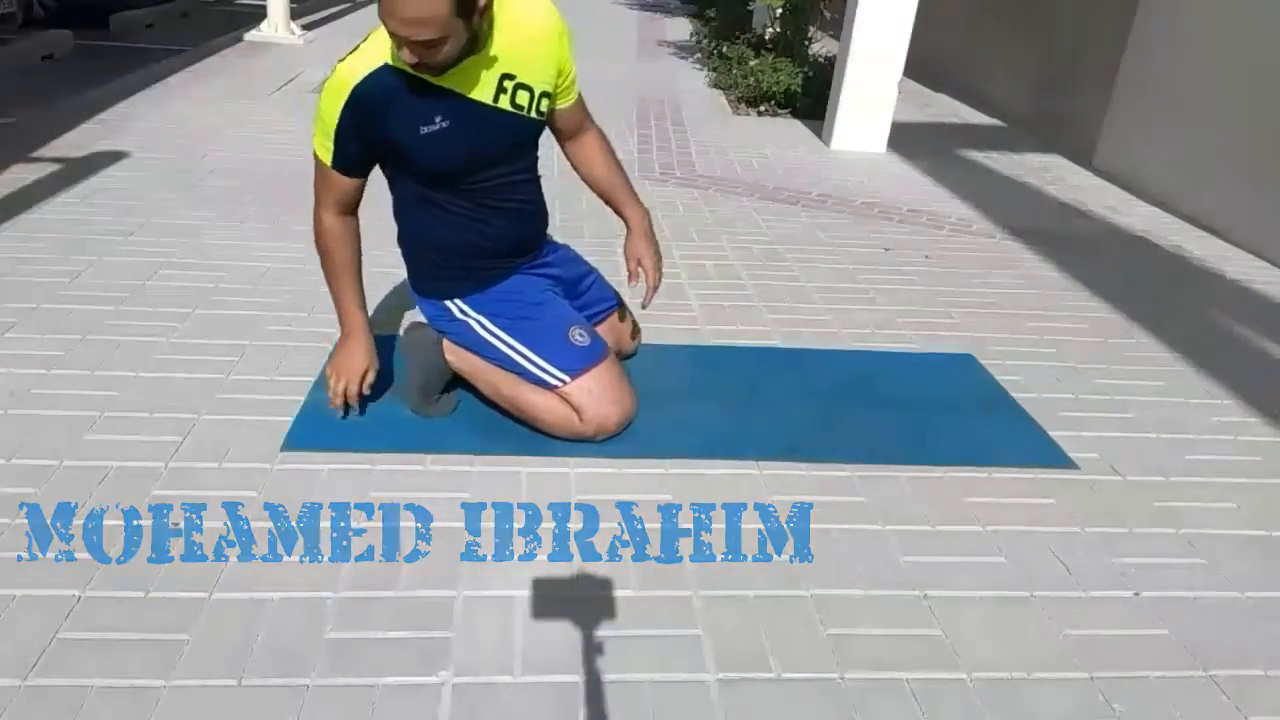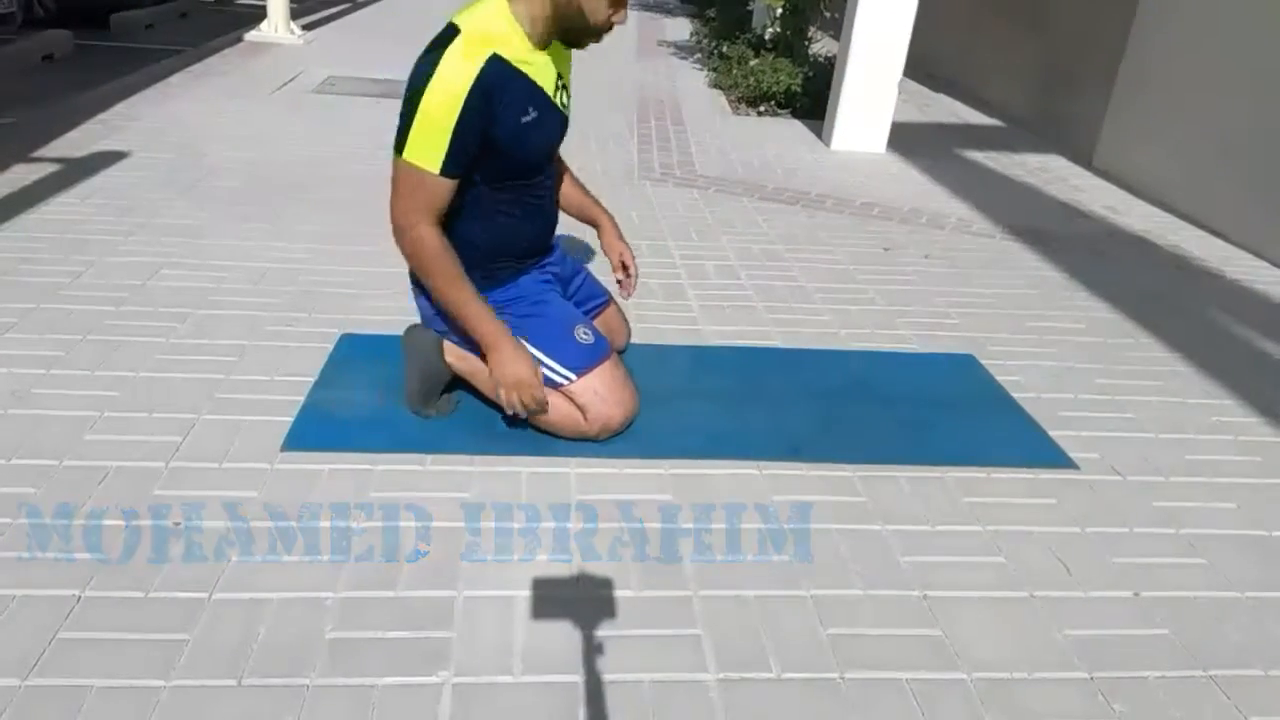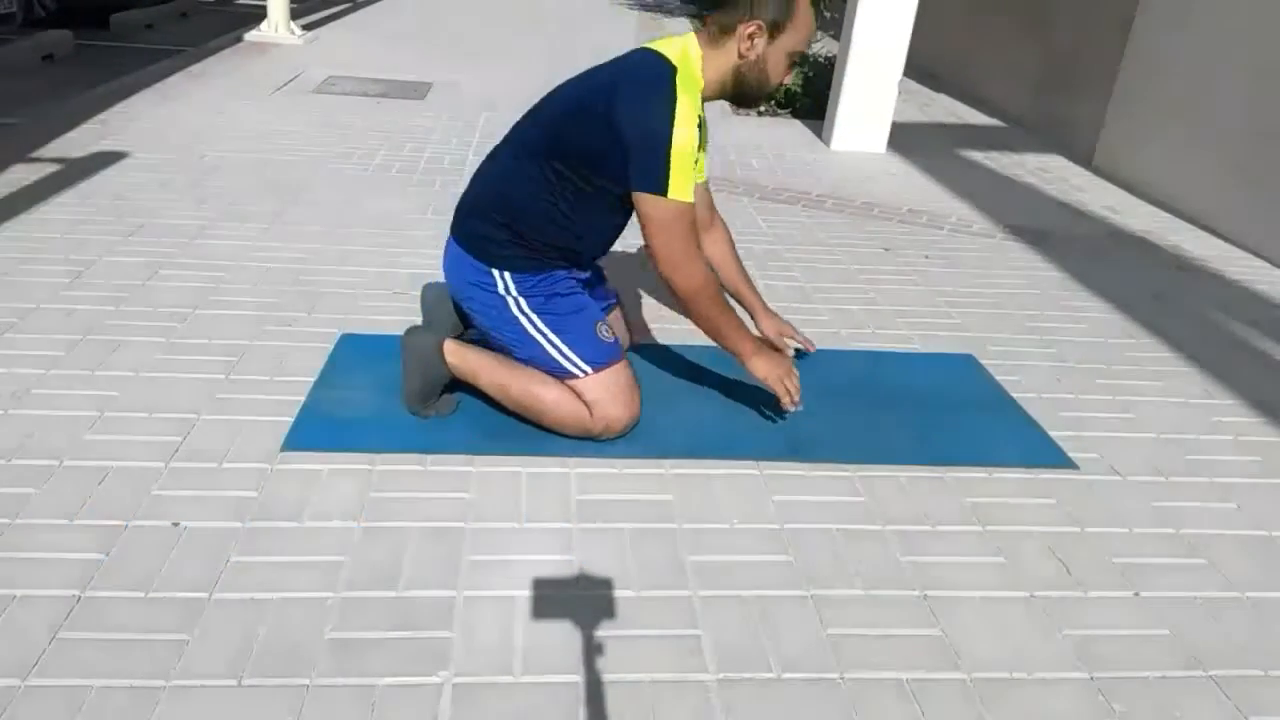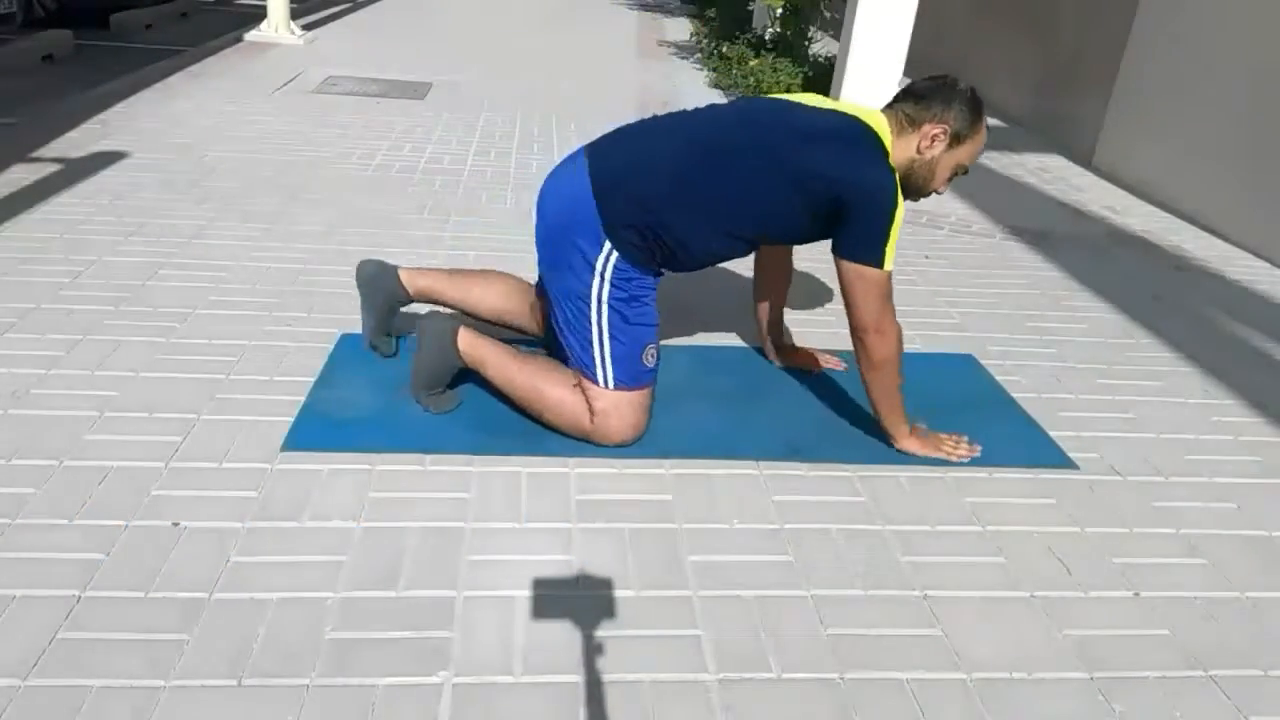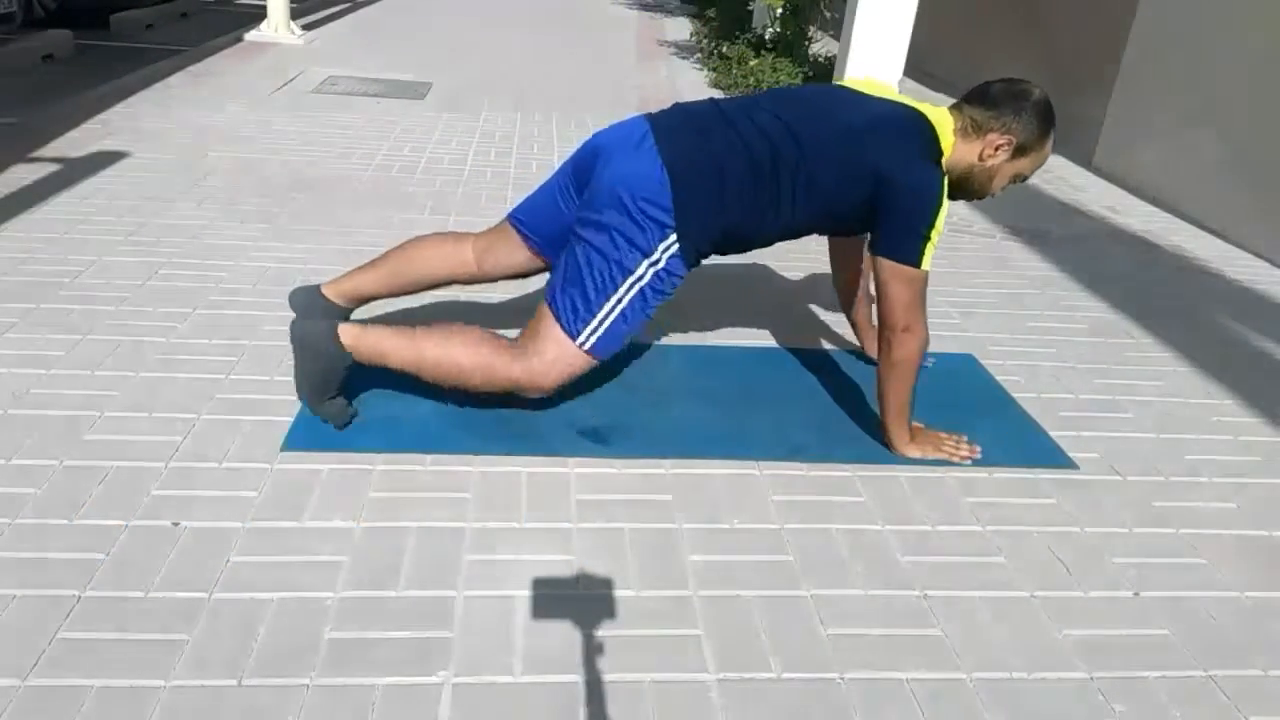
dt=0.5s
person 1, frame 1
right shoulder: (361, 86)
left elbow: (578, 133)
right elbow: (335, 213)
left wrist: (636, 218)
right wrist: (356, 333)
left hip: (539, 252)
right hip: (468, 286)
left knee: (622, 337)
right knee: (609, 411)
left ankle: (470, 344)
right ankle: (450, 351)
person 1, frame 2
left shoulder: (553, 39)
right shoulder: (463, 68)
right elbow: (415, 226)
left wrist: (604, 222)
right wrist: (499, 344)
right hip: (480, 284)
left knee: (614, 335)
right knee: (611, 409)
left ankle: (468, 328)
right ankle: (451, 351)
person 1, frame 3
left shoulder: (677, 83)
right shoulder: (660, 103)
left elbow: (706, 227)
right elbow: (678, 267)
left wrist: (762, 315)
right wrist: (752, 354)
left hip: (534, 246)
right hip: (501, 263)
left knee: (612, 335)
right knee: (613, 411)
left ankle: (465, 308)
right ankle: (447, 353)
person 1, frame 4
left shoulder: (824, 125)
right shoulder: (867, 175)
left elbow: (774, 246)
right elbow: (875, 328)
left wrist: (778, 345)
right wrist: (901, 432)
left hip: (583, 185)
right hip: (602, 231)
left knee: (553, 320)
right knee: (616, 420)
left ankle: (400, 281)
right ankle: (458, 346)
person 1, frame 5
left shoulder: (894, 124)
right shoulder: (917, 176)
left elbow: (850, 235)
right elbow: (905, 324)
left wrist: (863, 340)
right wrist: (900, 433)
left hip: (633, 151)
right hip: (650, 204)
left knee: (489, 252)
right knee: (536, 367)
left ankle: (329, 297)
right ankle: (340, 342)
